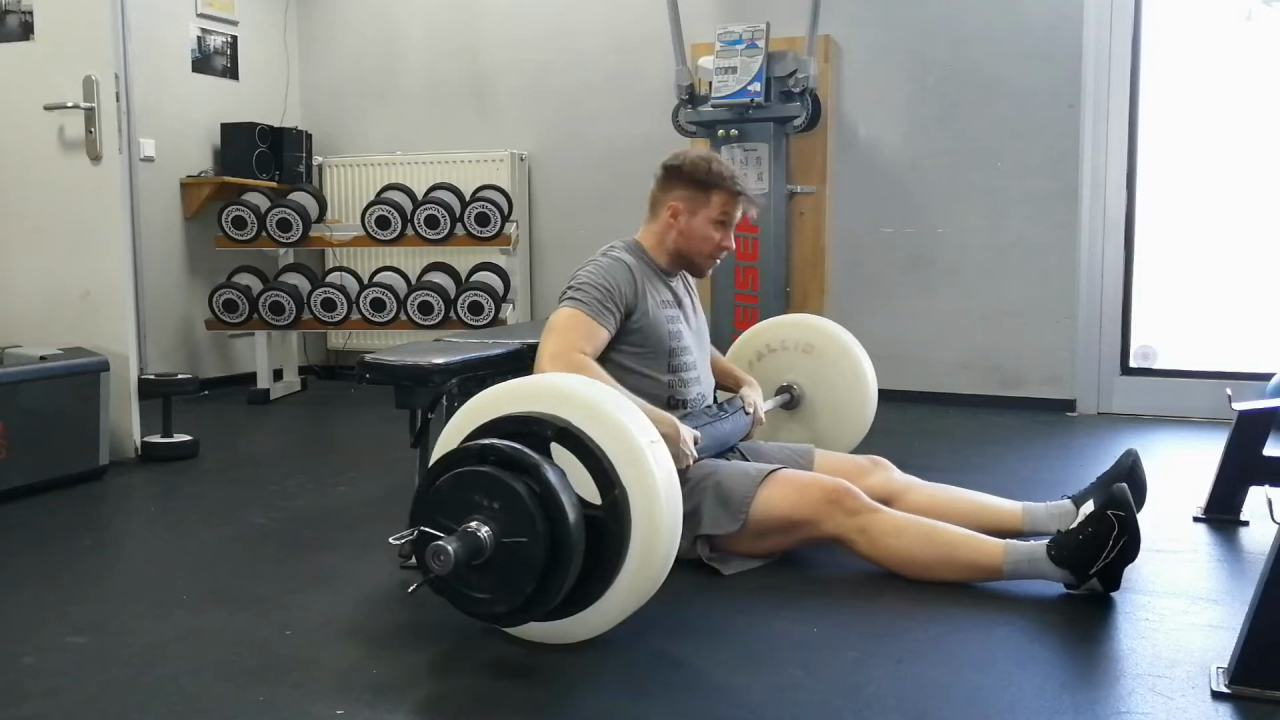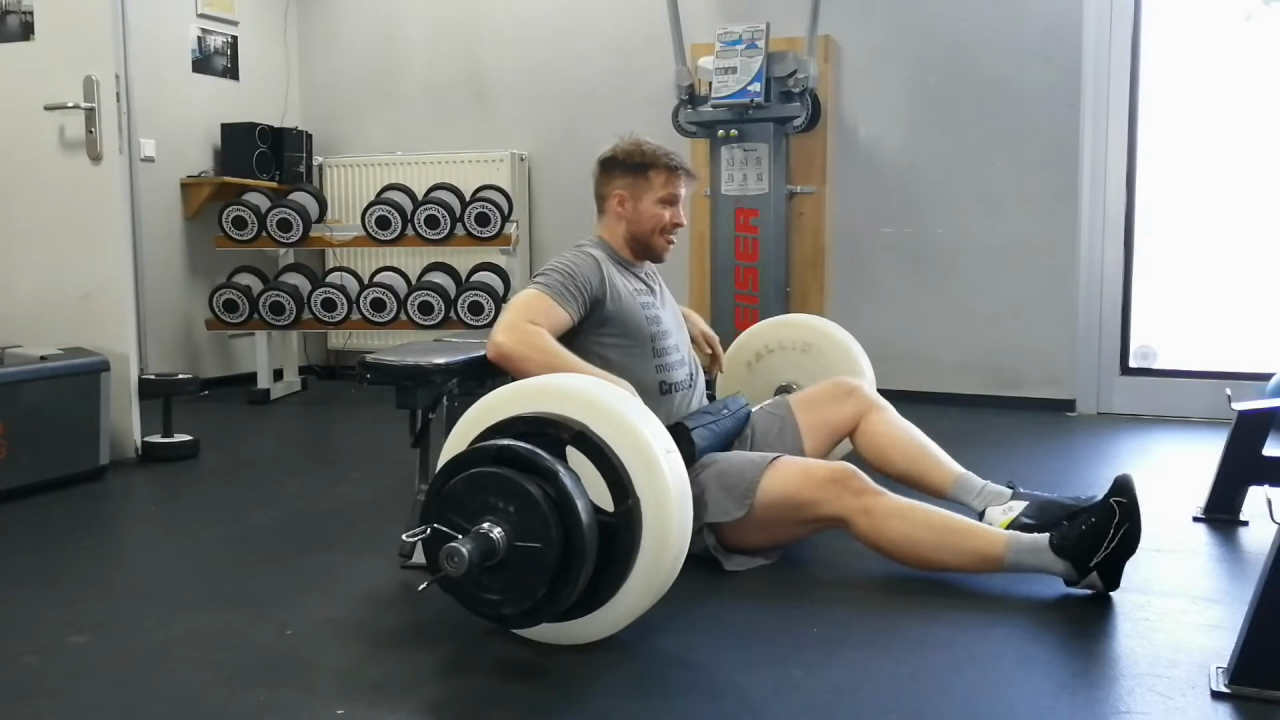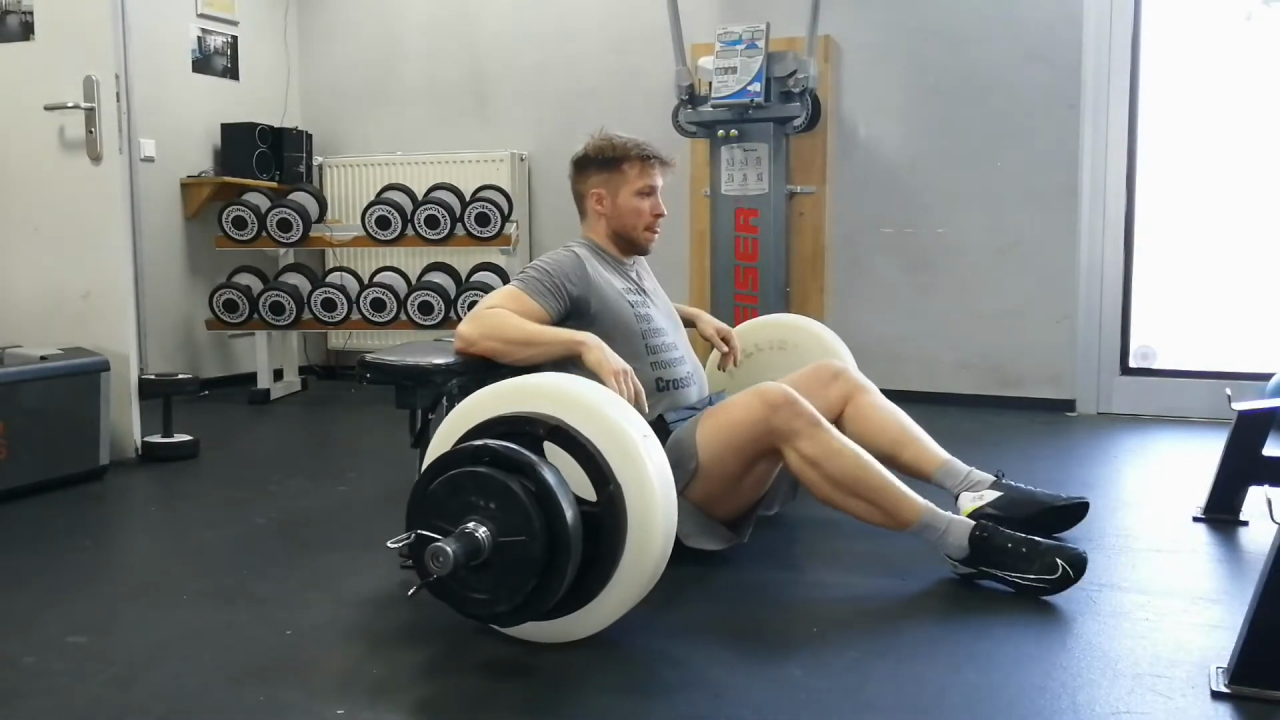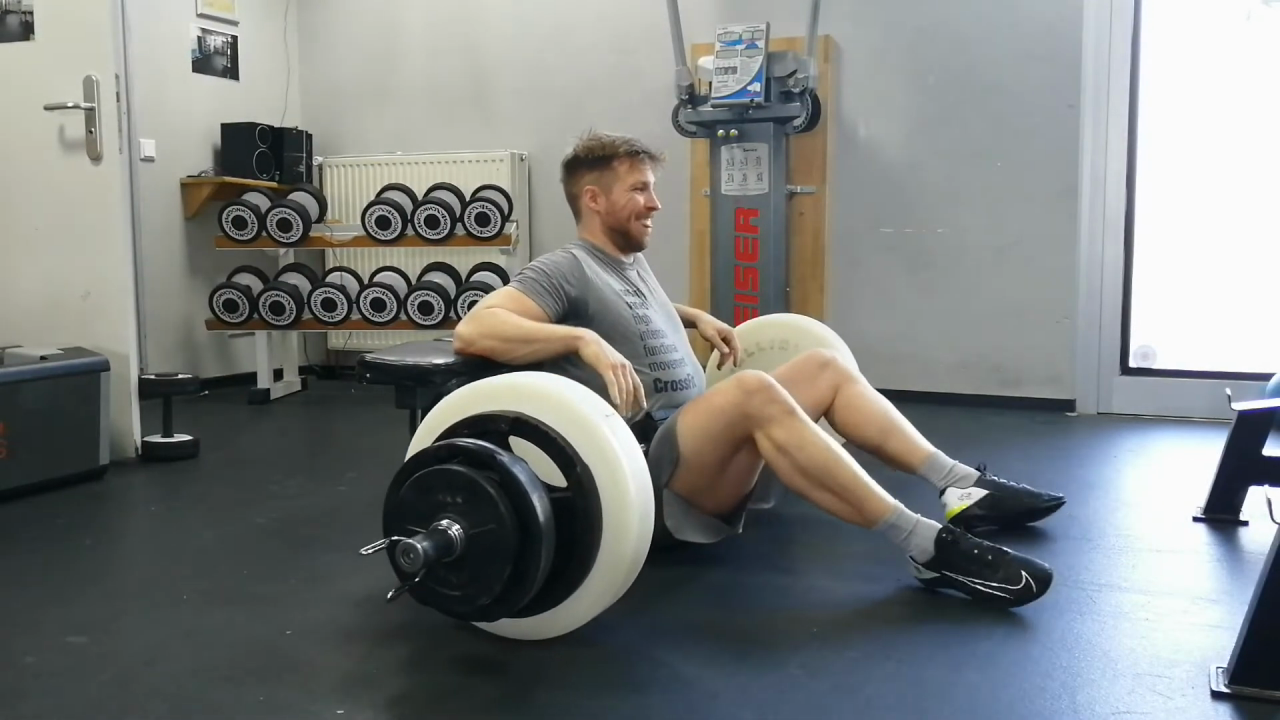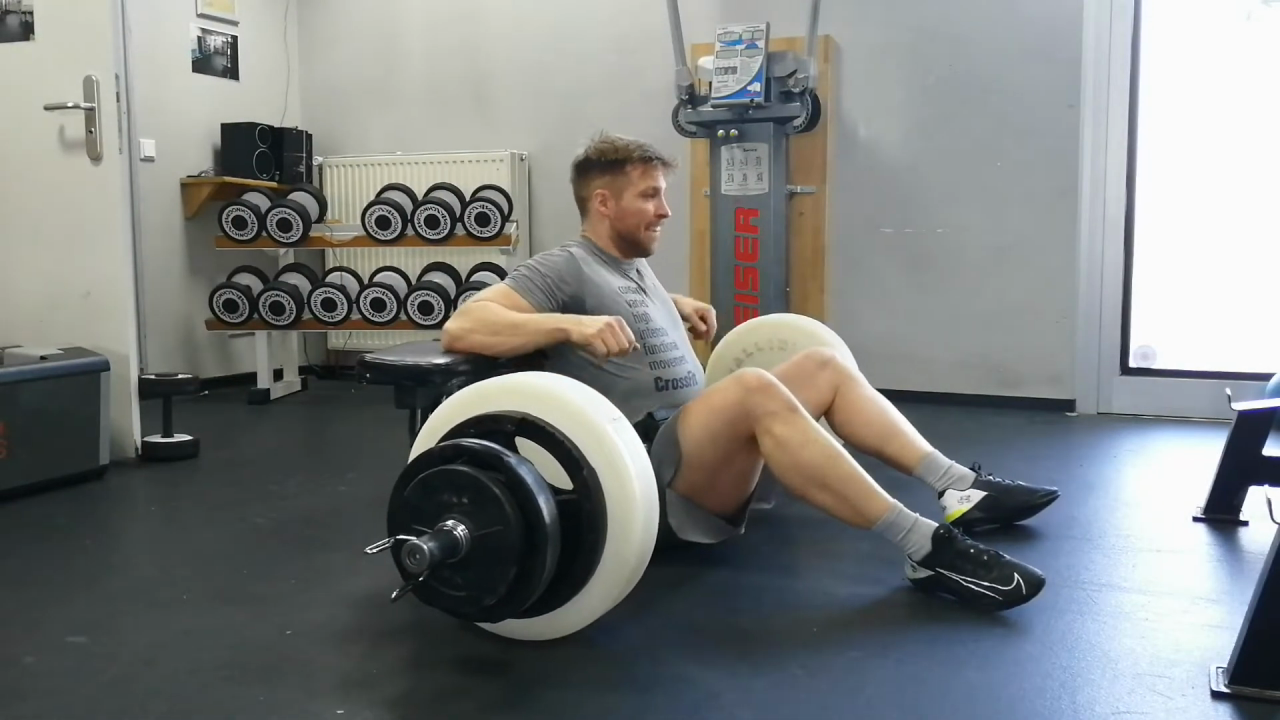
dt=1s
person 1, frame 1
left shoulder: (675, 276)
right shoulder: (612, 275)
right elbow: (556, 364)
left wrist: (742, 381)
right wrist: (657, 424)
left hip: (713, 454)
left knee: (876, 475)
right knee: (837, 505)
left ankle: (1066, 515)
right ankle: (1060, 561)
person 1, frame 2
left shoulder: (637, 267)
right shoulder: (582, 269)
right elbow: (508, 340)
left wrist: (687, 317)
right wrist: (612, 391)
left hip: (713, 441)
left knee: (851, 396)
right knee: (839, 487)
left ankle: (1002, 507)
right ankle: (1062, 557)
person 1, frame 3
left shoulder: (630, 264)
right shoulder: (567, 270)
right elbow: (474, 330)
left wrist: (692, 316)
right wrist: (585, 344)
left hip: (707, 437)
left knee: (835, 377)
right knee: (774, 404)
left ankle: (980, 494)
right ankle: (966, 539)
person 1, frame 4
left shoulder: (630, 260)
right shoulder: (564, 270)
right elbow: (473, 330)
left wrist: (694, 315)
right wrist: (583, 339)
left hip: (706, 456)
right hip: (652, 479)
left knee: (825, 365)
right knee: (753, 390)
left ankle: (963, 490)
right ankle: (930, 546)
person 1, frame 5
left shoulder: (632, 262)
right shoulder: (562, 269)
right elbow: (460, 328)
left wrist: (678, 303)
right wrist: (573, 324)
left hip: (707, 457)
right hip: (655, 482)
left knee: (823, 364)
right knee: (753, 386)
left ankle: (963, 491)
right ankle: (929, 547)
